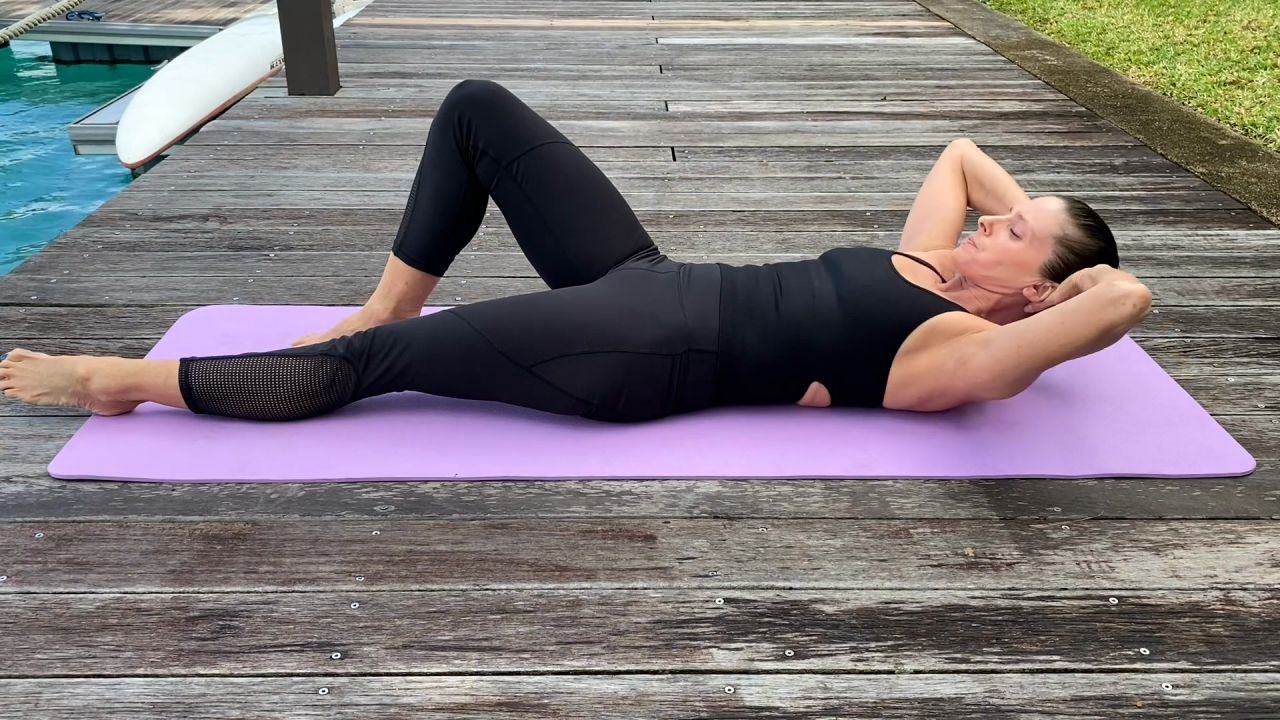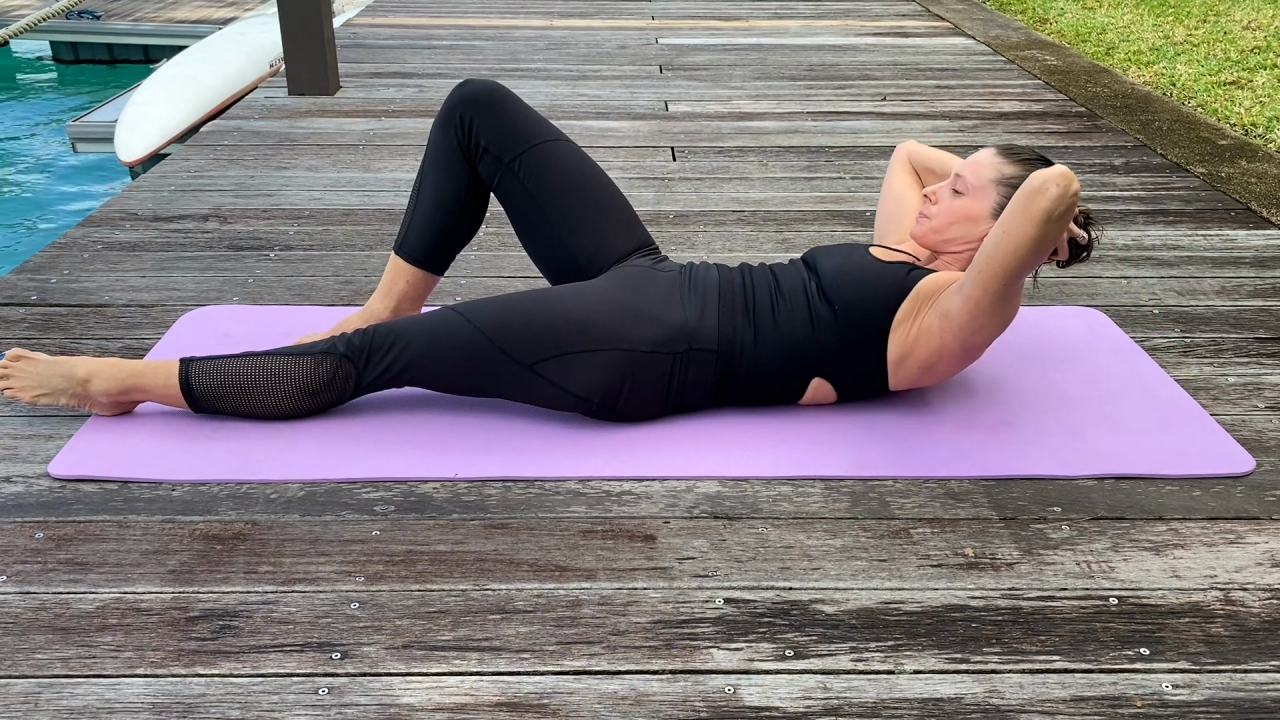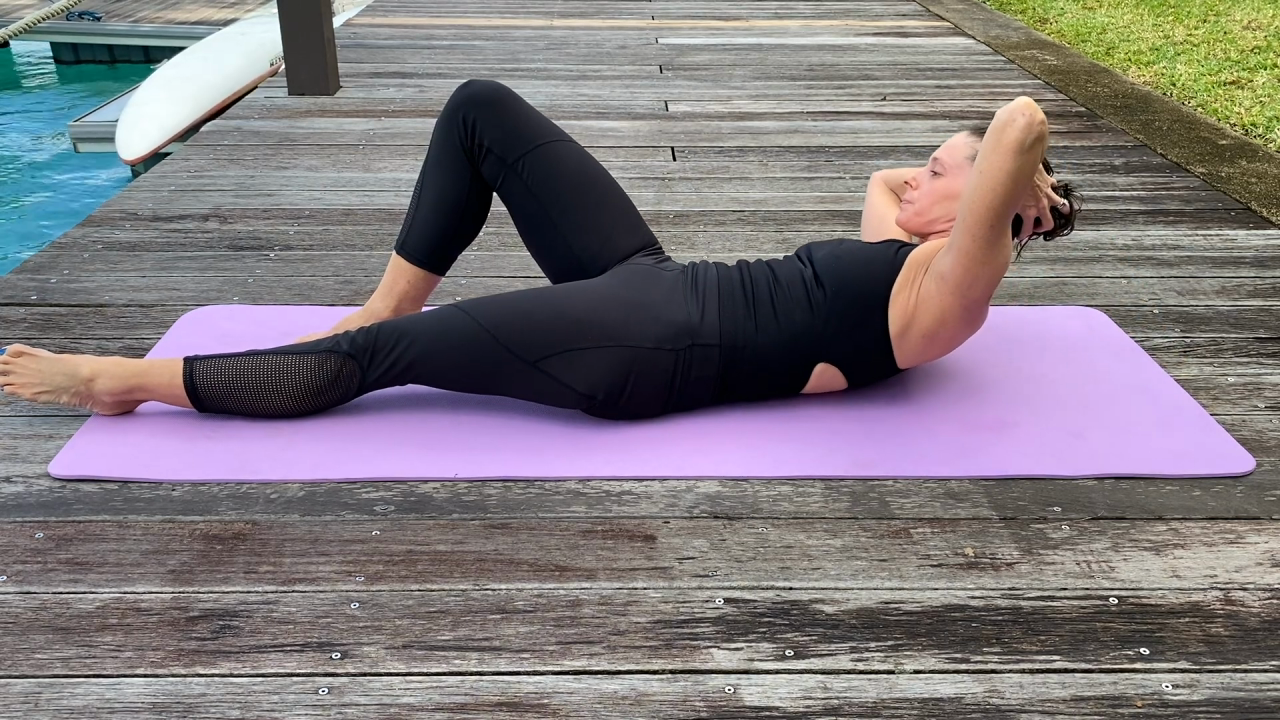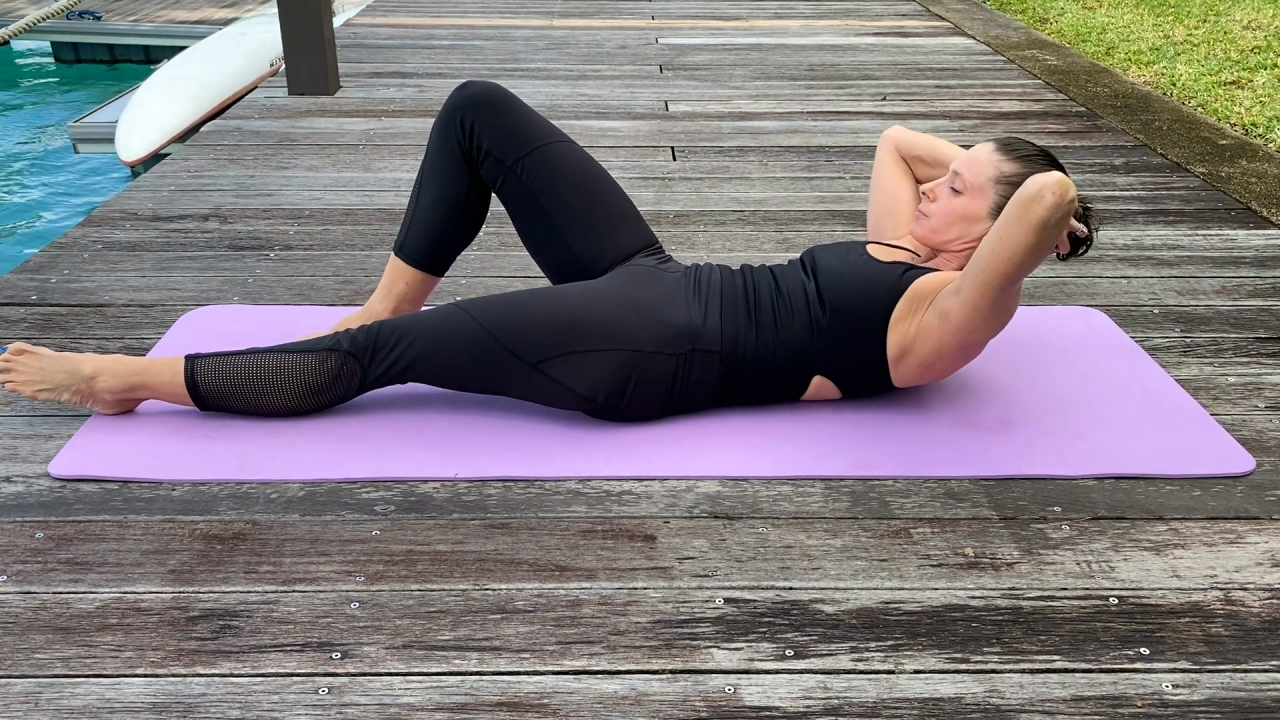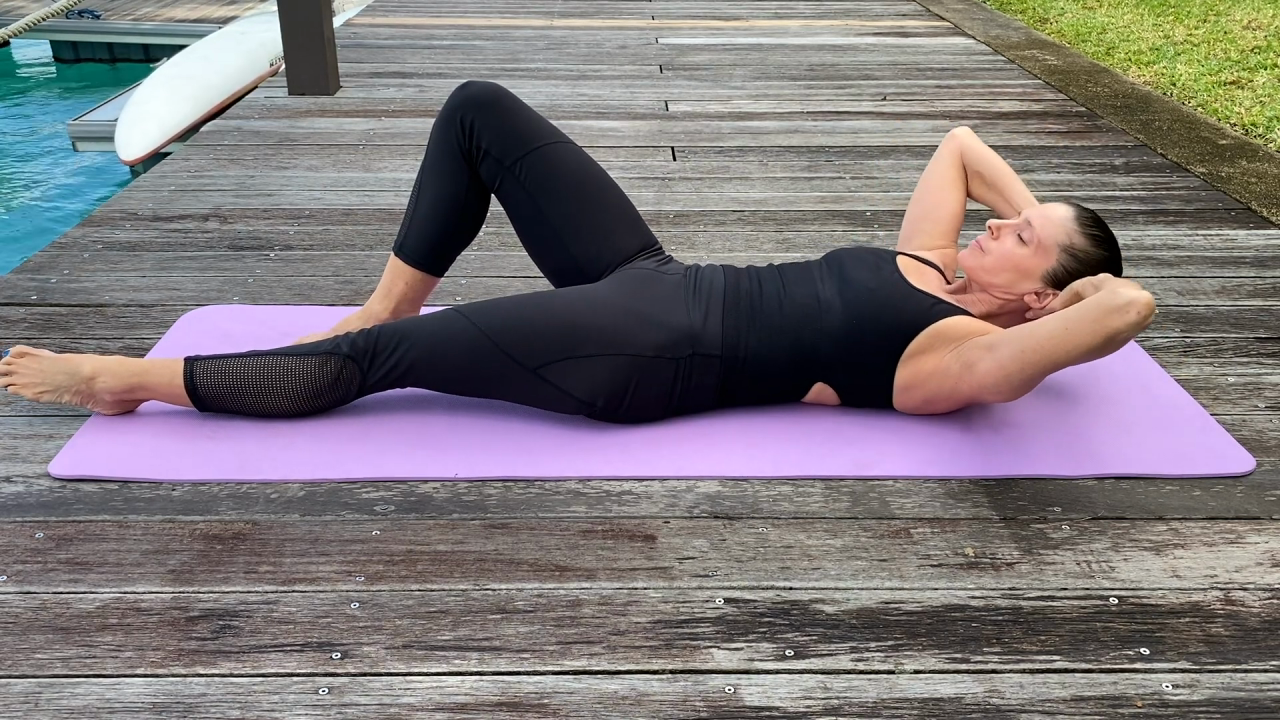
dt=1s
person 1, frame 1
left shoulder: (964, 357)
right shoulder: (930, 271)
left elbow: (1127, 299)
right elbow: (959, 153)
left wrist: (1081, 281)
right wrist: (1037, 213)
left hip: (643, 354)
right hip: (652, 283)
left knee: (369, 368)
right knee: (477, 108)
left ankle: (125, 380)
right ankle: (385, 307)
person 1, frame 2
left shoulder: (953, 319)
right shoulder: (909, 258)
left elbow: (1054, 188)
right elbow: (907, 147)
left wrist: (1021, 201)
right wrist: (980, 175)
left hip: (645, 352)
right hip: (651, 282)
left knee: (376, 357)
right knee: (477, 107)
left ankle: (122, 380)
right ankle: (384, 306)
person 1, frame 3
left shoulder: (947, 293)
right shoulder: (899, 254)
left elbow: (1022, 120)
right elbow: (877, 176)
left wrist: (1008, 179)
right wrist: (962, 171)
left hip: (648, 351)
right hip: (653, 283)
left knee: (379, 357)
right knee: (481, 108)
left ankle: (125, 380)
right ankle: (387, 303)
person 1, frame 4
left shoulder: (948, 323)
right shoulder: (906, 255)
left elbow: (1047, 192)
right elbow: (894, 138)
left wrist: (1024, 199)
right wrist: (978, 168)
left hip: (647, 355)
right hip: (652, 284)
left knee: (376, 357)
right knee: (478, 108)
left ankle: (125, 379)
right ankle: (387, 304)
person 1, frame 5
left shoulder: (969, 357)
right shoulder: (932, 271)
left elbow: (1130, 307)
right elbow: (958, 142)
left wrist: (1083, 279)
right wrist: (1043, 213)
left hip: (645, 356)
right hip: (657, 283)
left knee: (378, 363)
right knee: (478, 111)
left ankle: (127, 381)
right ankle: (385, 306)
